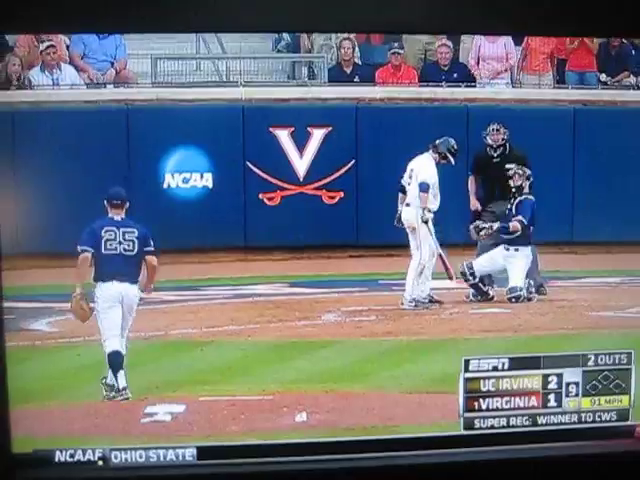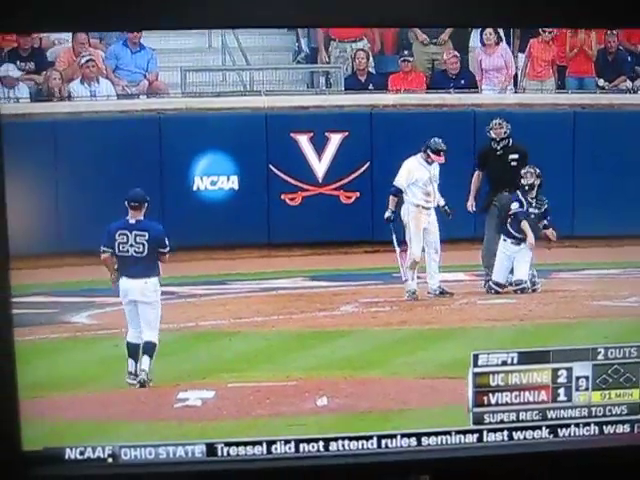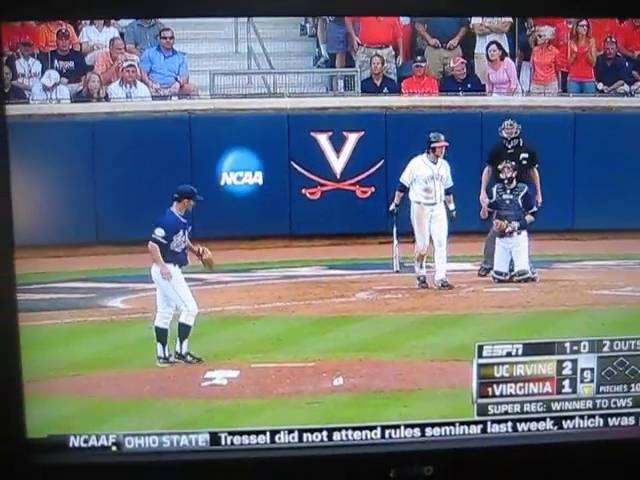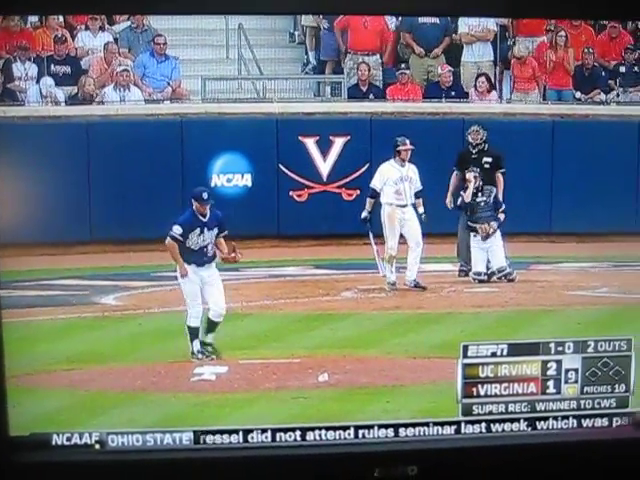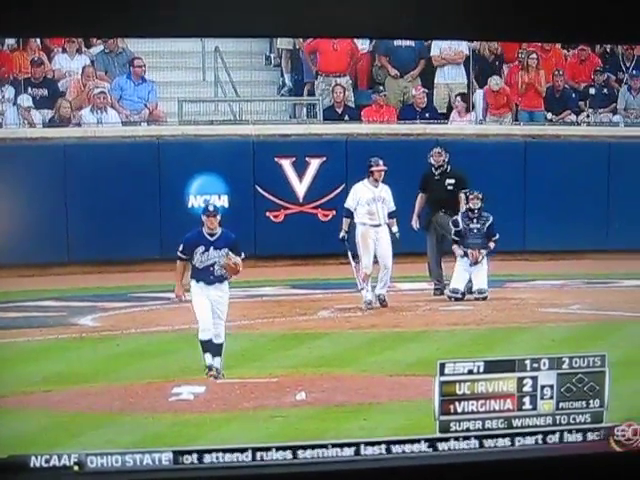
dt=0.7s
person 1, frame 1
left shoulder: (95, 228)
right shoulder: (140, 230)
left elbow: (84, 258)
right elbow: (152, 262)
left wrist: (79, 287)
right wrist: (149, 283)
left hip: (107, 288)
right hip: (130, 289)
left knee: (111, 339)
right knee: (120, 337)
left ankle: (120, 386)
right ankle: (113, 381)
person 1, frame 2
left shoulder: (114, 228)
right shoulder: (155, 229)
left elbow: (105, 257)
right elbow: (164, 257)
left wrist: (114, 271)
left hip: (125, 283)
right hip: (148, 285)
left knee: (134, 329)
right knee: (151, 332)
left ankle: (132, 372)
right ankle: (144, 370)
person 1, frame 3
left shoulder: (181, 218)
right shoulder: (169, 220)
right elbow: (152, 244)
left wrist: (193, 248)
right wrist: (162, 266)
left hip: (166, 271)
right hip: (168, 271)
left knee: (164, 313)
right knee: (189, 308)
left ankle: (162, 355)
right ankle: (181, 352)
person 1, frame 4
left shoulder: (216, 216)
right shoulder: (185, 220)
right elbow: (170, 242)
left wrist: (226, 253)
right wrist: (180, 264)
left hip: (210, 269)
right hip: (190, 270)
left knee: (219, 307)
right knee: (195, 311)
left ankle: (207, 339)
right ankle: (196, 349)
person 1, frame 5
left shoulder: (229, 238)
right shoulder: (192, 238)
left elbow: (239, 260)
right elbow: (181, 261)
left wrist: (236, 267)
right wrist: (179, 285)
left hip: (221, 288)
right hip: (199, 287)
left knee: (218, 329)
right knee: (205, 326)
left ankle: (217, 365)
right ankle: (208, 363)
person 2, frame 1
left shoulder: (517, 157)
right shoulder: (481, 158)
right elbow: (473, 178)
right wrist: (473, 198)
right hip: (489, 206)
right knee: (484, 245)
left ankle: (536, 282)
right ankle: (483, 286)
person 2, frame 2
left shoulder: (519, 151)
right shoulder: (485, 152)
right elbow: (478, 174)
right wrist: (471, 197)
right hip: (494, 198)
right knee: (491, 237)
right ankle: (489, 275)
person 2, frame 3
left shoulder: (528, 150)
right shoulder: (497, 149)
left elbow: (533, 171)
right elbow: (488, 170)
left wrist: (538, 193)
right wrist: (483, 191)
right ankle: (487, 264)
person 2, frame 4
left shoulder: (493, 155)
right shoulder: (463, 154)
left elbow: (499, 176)
right elbow: (456, 174)
left wrist: (499, 196)
right wrist: (450, 194)
right knee: (464, 232)
right ankle: (464, 265)
person 2, frame 5
left shoulder: (456, 176)
right shoulder: (427, 176)
left elbow: (462, 197)
right elbow: (422, 196)
right wrist: (415, 215)
left hip: (451, 217)
right hip: (433, 217)
right knee: (433, 253)
right ankle: (438, 284)
person 3, frame 1
left shoulder: (417, 161)
right shoulder: (428, 164)
left elbow: (402, 188)
right elbow: (424, 188)
left wrist: (400, 211)
right wrist: (425, 210)
left hip: (411, 211)
right hip: (417, 214)
left knee: (430, 253)
right knee: (421, 256)
person 3, frame 2
left shoulder: (435, 165)
right shoulder: (411, 164)
right elbow: (397, 189)
left wrist: (443, 204)
right wrist: (390, 210)
left hip: (430, 212)
right hip: (414, 211)
left knee: (434, 249)
right knee: (415, 251)
left ankle: (434, 287)
right ankle: (410, 289)
person 3, frame 3
left shoulder: (444, 165)
right shoulder: (416, 163)
left elbow: (447, 188)
right elbow: (403, 184)
left wrist: (452, 208)
right wrist: (395, 204)
left hip: (438, 208)
right hip: (420, 208)
left knee: (441, 243)
right knee: (422, 245)
left ankle: (440, 279)
right ankle: (421, 276)
person 3, frame 4
left shoulder: (413, 169)
right shoulder: (385, 168)
left elbow: (417, 192)
right elbow: (374, 190)
left wrist: (421, 211)
right wrist: (367, 210)
left hip: (409, 210)
right hip: (391, 210)
left knee: (416, 243)
right knee: (391, 247)
left ankle: (411, 279)
right ankle: (391, 280)
person 3, frame 5
left shoulder: (386, 189)
right shoulder: (358, 188)
left elbow: (390, 212)
right elbow: (348, 211)
left wrist: (395, 230)
right wrist: (344, 230)
left hip: (383, 230)
right hip: (365, 230)
left knee: (386, 264)
right knee: (366, 266)
left ankle: (380, 293)
right ankle: (367, 299)
person 4, frame 1
left shoulder: (527, 200)
right shoulder: (514, 198)
left elbow: (518, 225)
left wrist: (496, 226)
left hip: (520, 254)
right hip: (503, 250)
left knee: (514, 296)
right knee: (466, 270)
left ankle: (527, 288)
right ankle: (486, 294)
person 4, frame 2
left shoulder: (542, 202)
right shoulder: (517, 196)
left elbow: (543, 221)
right elbow: (519, 217)
left wrist: (548, 230)
right wrist: (529, 234)
left hip: (525, 246)
right hip: (507, 243)
left knee: (520, 287)
right knee: (494, 288)
left ankle: (531, 278)
person 4, frame 3
left shoulder: (523, 190)
right shoulder: (496, 190)
left elbow: (532, 215)
right elbow: (484, 216)
left wrist: (517, 224)
right wrist: (484, 208)
left hip: (519, 236)
right hip: (502, 236)
left knee: (523, 276)
right knee: (499, 277)
left ankle: (528, 267)
person 4, frame 4
left shoulder: (490, 191)
right shoulder: (465, 194)
left elbow: (502, 212)
right elbow: (464, 203)
left wrist: (496, 223)
right wrist: (471, 183)
left hip: (493, 235)
right hip: (476, 238)
left knee: (503, 273)
right knee: (478, 277)
person 4, frame 5
left shoulder: (487, 219)
right shoulder: (459, 219)
left elbow: (494, 240)
right elbow: (454, 242)
left wrist: (485, 251)
right wrist: (457, 251)
left hip: (480, 261)
right hip: (463, 259)
left knee: (481, 295)
right knee: (453, 295)
left ankle: (477, 284)
right ankle: (464, 285)
